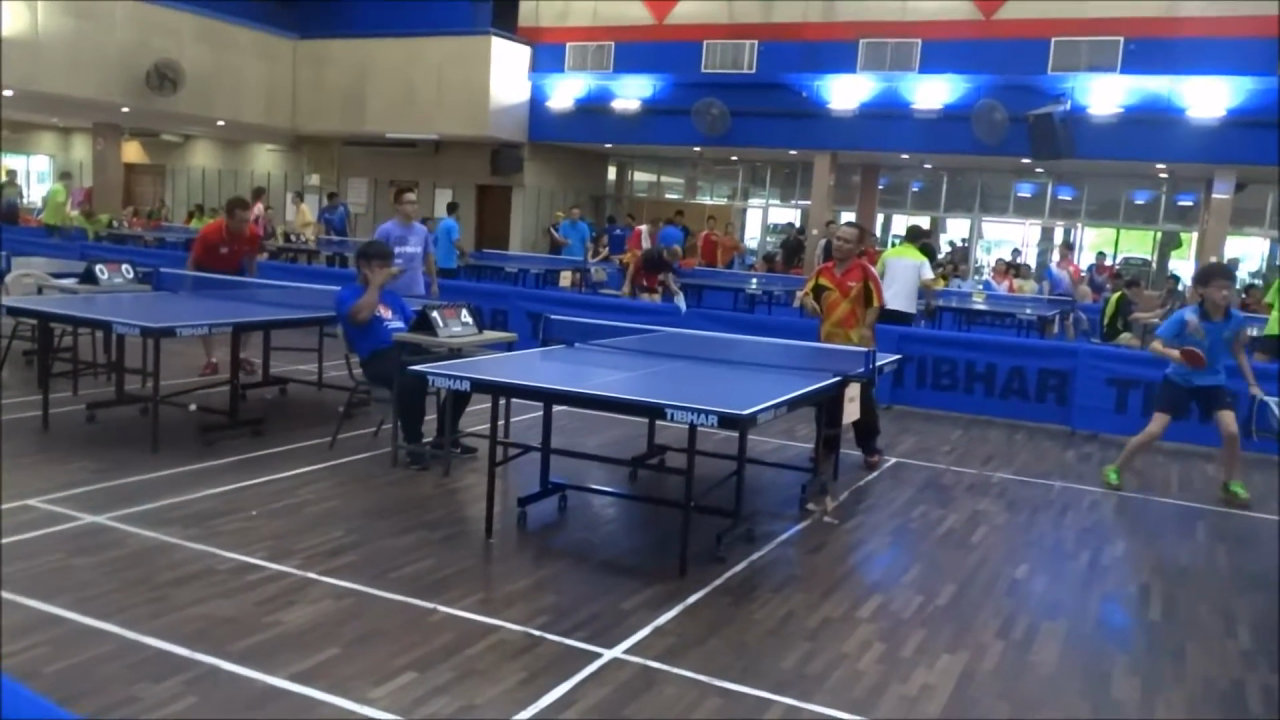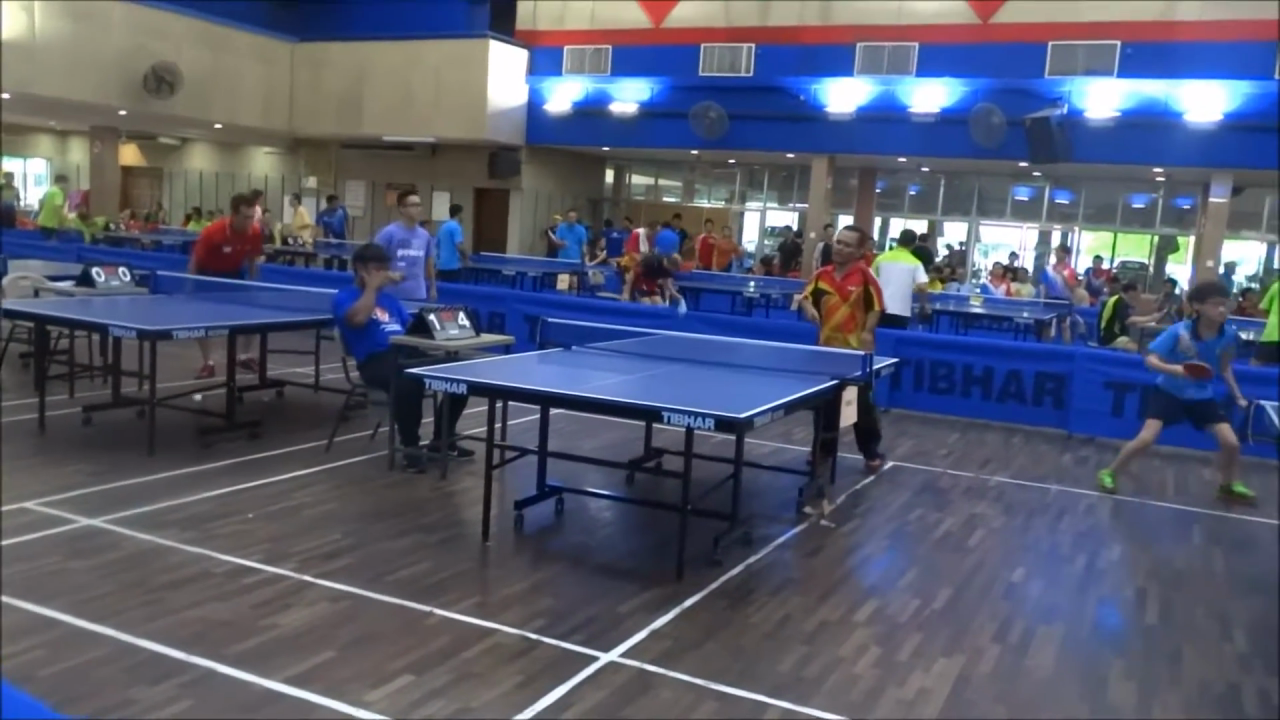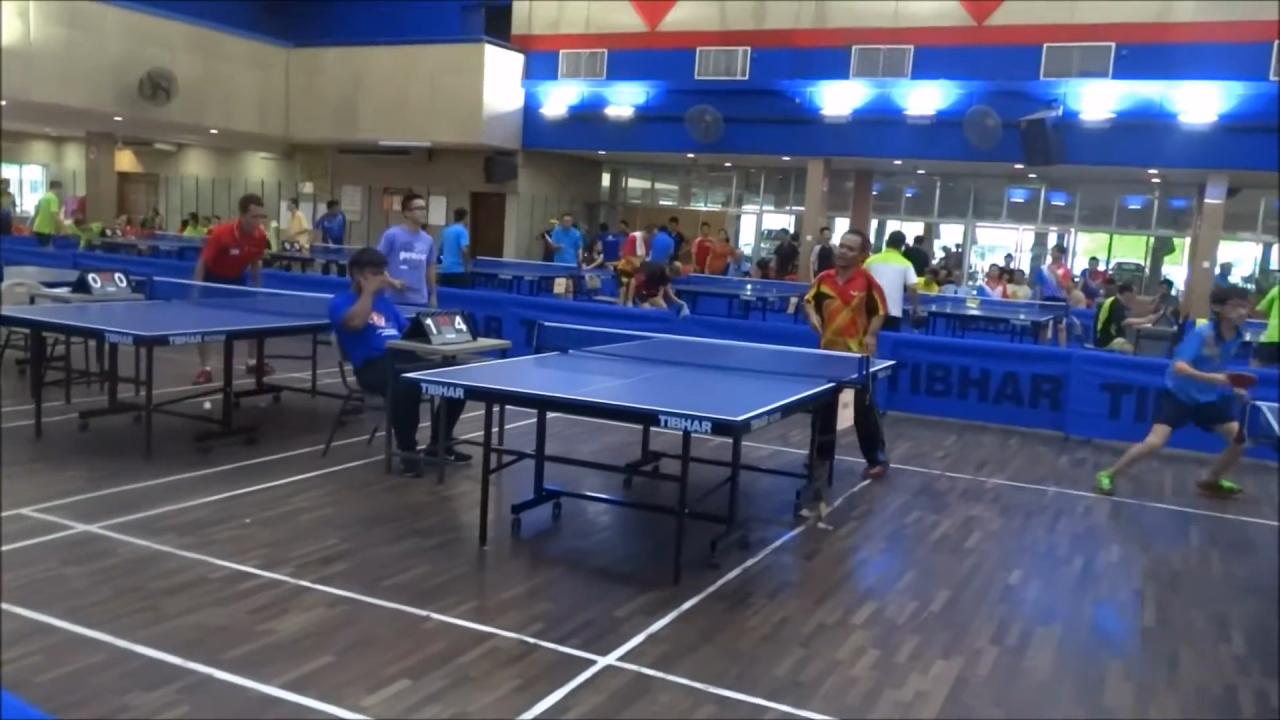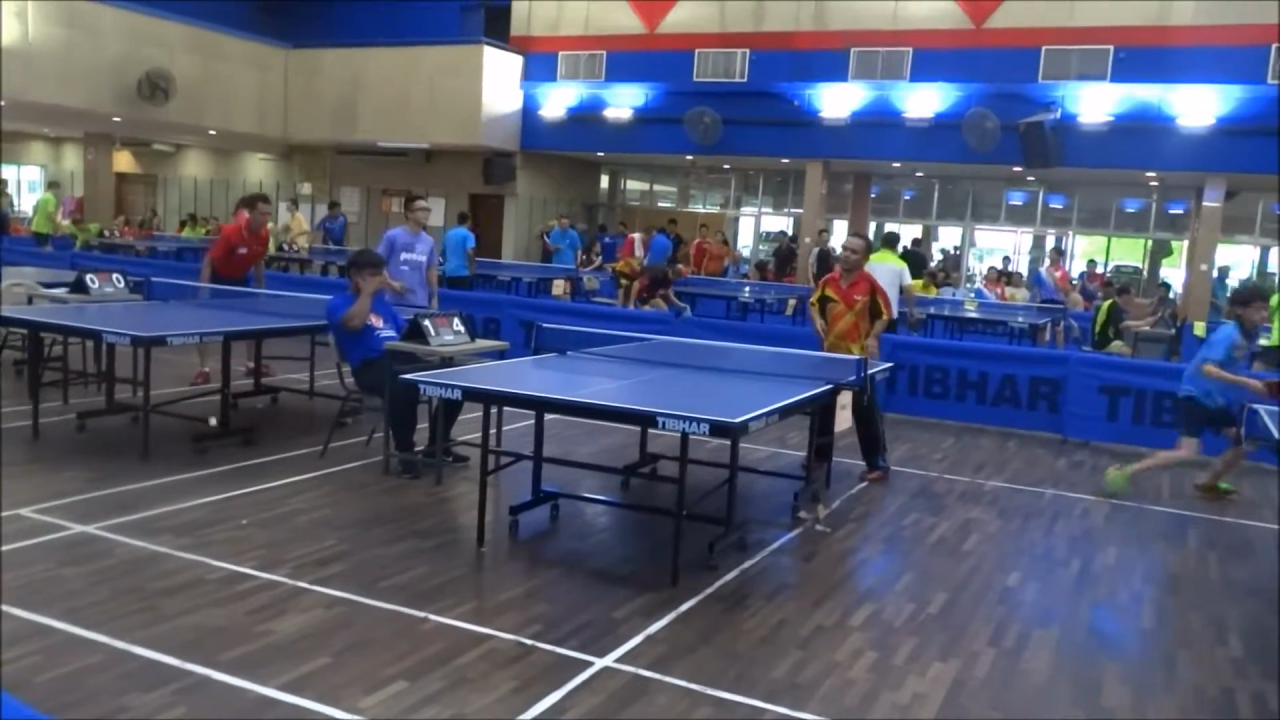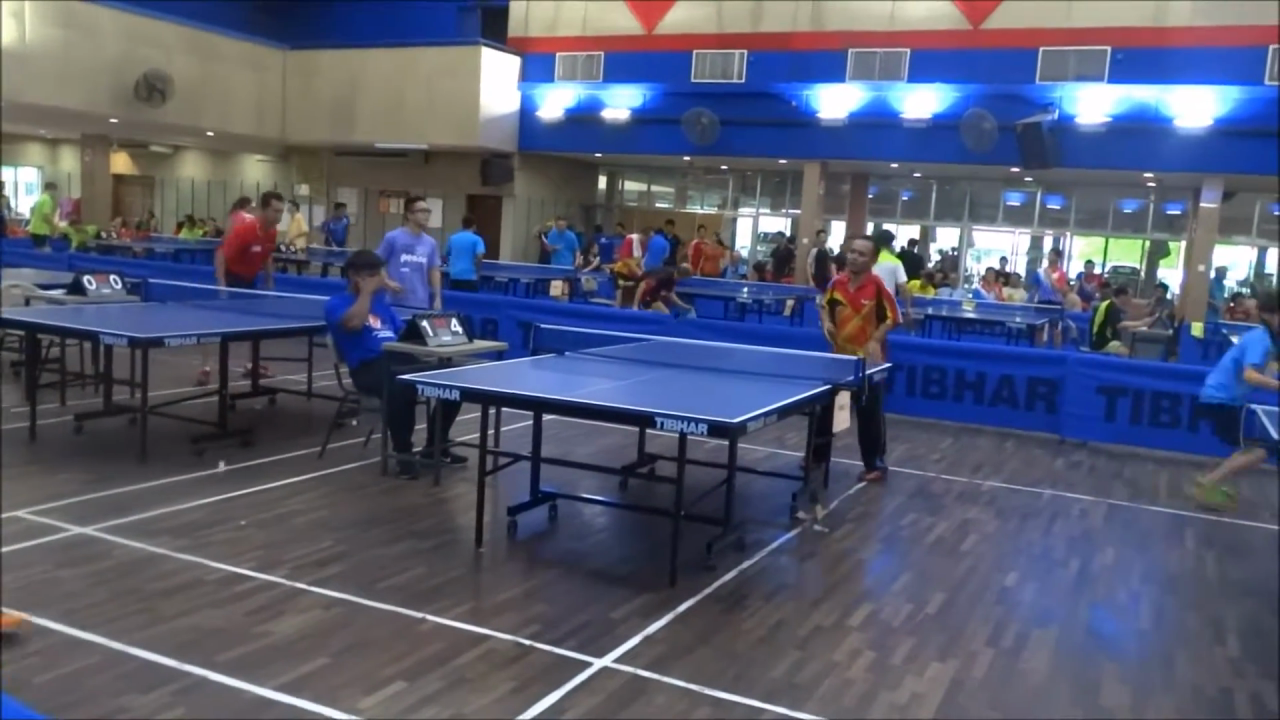
dt=0.1s
person 1, frame 1
left shoulder: (865, 271)
right shoulder: (822, 271)
left elbow: (875, 303)
right elbow: (807, 294)
left wrist: (867, 328)
right wrist: (810, 303)
left hip: (857, 346)
right hip: (829, 345)
left knee: (863, 400)
right knee: (827, 401)
left ankle: (871, 448)
right ankle: (827, 448)
person 1, frame 2
left shoulder: (865, 276)
right shoulder: (822, 275)
left elbow: (876, 307)
right elbow: (806, 298)
left wrist: (867, 332)
right wrist: (809, 309)
left hip: (857, 350)
right hip: (828, 348)
left knee: (863, 405)
right knee: (825, 405)
left ankle: (873, 452)
right ankle: (825, 451)
person 1, frame 3
left shoulder: (867, 280)
right shoulder: (824, 278)
left elbow: (880, 311)
right elbow: (809, 301)
left wrist: (871, 335)
right wrist: (812, 315)
left hip: (857, 354)
right hip: (829, 352)
left knee: (864, 408)
right knee: (824, 408)
left ankle: (877, 458)
right ankle: (822, 455)
person 1, frame 4
left shoulder: (871, 284)
right shoulder: (828, 281)
left elbow: (884, 315)
right elbow: (814, 304)
left wrist: (873, 338)
right wrist: (817, 320)
left hip: (860, 358)
right hip: (832, 355)
left knee: (866, 413)
right knee: (823, 411)
left ankle: (877, 463)
right ankle: (820, 457)
person 1, frame 5
left shoulder: (879, 287)
right shoulder: (837, 283)
left elbow: (890, 318)
right elbow: (826, 307)
left wrist: (876, 342)
right wrist: (826, 323)
left hip: (867, 360)
right hip: (840, 357)
left knee: (869, 414)
right knee: (827, 410)
left ankle: (875, 464)
right ankle: (818, 459)
person 2, frame 1
left shoulder: (392, 295)
right shoulder: (347, 294)
left elbow: (415, 324)
right elbow: (361, 315)
right wrist: (374, 284)
right hip: (379, 358)
right knee: (413, 379)
left ankle: (445, 436)
right ankle: (413, 444)
person 2, frame 2
left shoulder: (389, 298)
right shoulder: (344, 297)
right elbow: (358, 318)
right wrist: (371, 287)
left hip: (408, 354)
right hip: (376, 361)
right knee: (410, 382)
left ankle: (442, 439)
right ankle: (410, 446)
person 2, frame 3
left shoulder: (385, 302)
right shoulder: (340, 302)
left elbow: (408, 331)
right elbow: (355, 322)
right wrist: (368, 291)
left hip: (404, 357)
right hip: (373, 365)
right knee: (407, 386)
left ankle: (439, 444)
right ankle: (407, 451)
person 2, frame 4
left shoulder: (383, 304)
right shoulder: (338, 303)
left elbow: (406, 332)
right elbow: (354, 323)
right wrist: (367, 292)
left hip: (403, 359)
right hip: (371, 366)
right knee: (405, 388)
left ankle: (437, 445)
right ankle: (405, 452)
person 2, frame 5
left shoulder: (382, 304)
right shoulder: (336, 304)
right elbow: (354, 322)
right wrist: (366, 292)
right hip: (369, 367)
right knee: (402, 388)
left ankle: (434, 446)
right ankle: (403, 453)
person 3, frame 1
left shoulder: (1236, 319)
right shoulder: (1186, 317)
left elbow: (1238, 351)
right elbow: (1154, 345)
left wrist: (1252, 383)
right wrist: (1174, 355)
left hip: (1212, 383)
right hip: (1177, 379)
left knee: (1231, 432)
right knee: (1153, 432)
left ankle: (1231, 484)
right ankle: (1115, 469)
person 3, frame 2
left shoulder: (1227, 335)
right shoulder: (1179, 332)
left elbow: (1224, 367)
right elbow: (1150, 360)
left wrist: (1237, 397)
right wrist: (1174, 370)
left hip: (1203, 396)
right hip: (1169, 391)
left knee: (1231, 444)
right knee: (1147, 438)
left ankle: (1227, 485)
right ankle: (1109, 473)
person 3, frame 3
left shoulder: (1236, 336)
right shoulder: (1202, 333)
right elbow: (1179, 366)
left wrist: (1234, 389)
right wrist: (1209, 377)
left hip: (1207, 397)
right hip: (1177, 394)
left knee: (1240, 438)
right knee: (1154, 443)
left ankle: (1212, 481)
right ankle: (1109, 474)
person 3, frame 4
left shoulder: (1248, 335)
right shoulder: (1229, 335)
right elbow: (1208, 369)
left wrist: (1248, 385)
right wrist: (1247, 382)
left hip: (1218, 400)
right hip: (1196, 397)
left knee: (1245, 442)
right knee: (1186, 454)
left ankle: (1209, 483)
right ankle: (1123, 473)
person 3, frame 5
right shoulder: (1260, 339)
right elbow: (1249, 376)
left hip: (1227, 398)
right hip: (1221, 398)
left knee: (1256, 449)
right knee: (1259, 453)
left ankle: (1209, 483)
right ankle: (1208, 486)
person 4, frame 1
left shoulder: (253, 234)
right shoulder: (209, 232)
left elbow: (251, 260)
right elbow: (193, 260)
left hip: (235, 273)
right hip: (209, 274)
left ankle: (242, 357)
right ankle: (211, 361)
person 4, frame 2
left shoulder: (255, 232)
right shoulder: (213, 231)
left elbow: (252, 260)
right elbow: (194, 261)
left hip: (234, 275)
right hip: (209, 276)
left ankle: (245, 356)
right ankle: (207, 363)
person 4, frame 3
left shoulder: (260, 236)
right shoulder: (221, 233)
left elbow: (255, 263)
right elbow: (202, 262)
left wrist: (257, 288)
left hip: (237, 279)
right hip: (213, 279)
left ankle: (252, 362)
right ankle: (205, 369)
person 4, frame 4
left shoulder: (264, 235)
right shoulder: (230, 232)
left elbow: (258, 263)
right elbow: (209, 261)
left wrist: (261, 289)
left hip: (240, 281)
right hip: (218, 280)
left ankle: (251, 364)
right ankle: (204, 369)
person 4, frame 5
left shoulder: (272, 233)
right shoulder: (243, 229)
right elbow: (221, 257)
left wrist: (270, 285)
right wrist: (222, 286)
left hip: (250, 280)
right hip: (231, 278)
left ankle: (252, 365)
right ankle: (205, 369)
